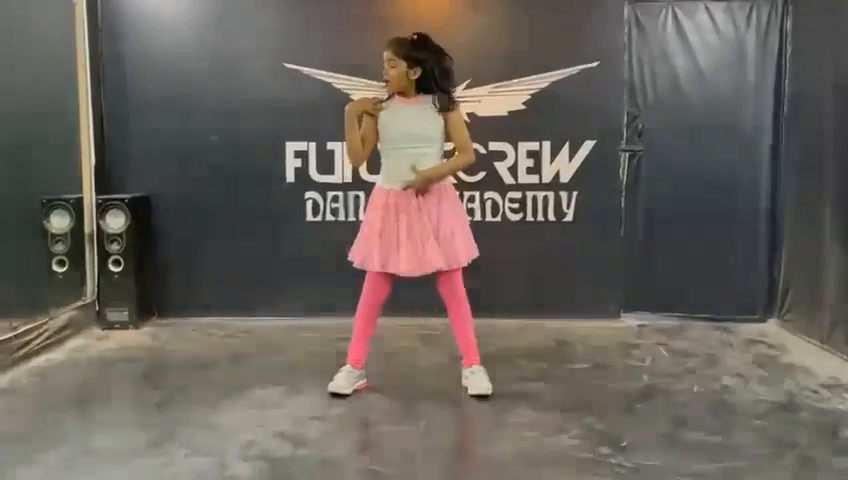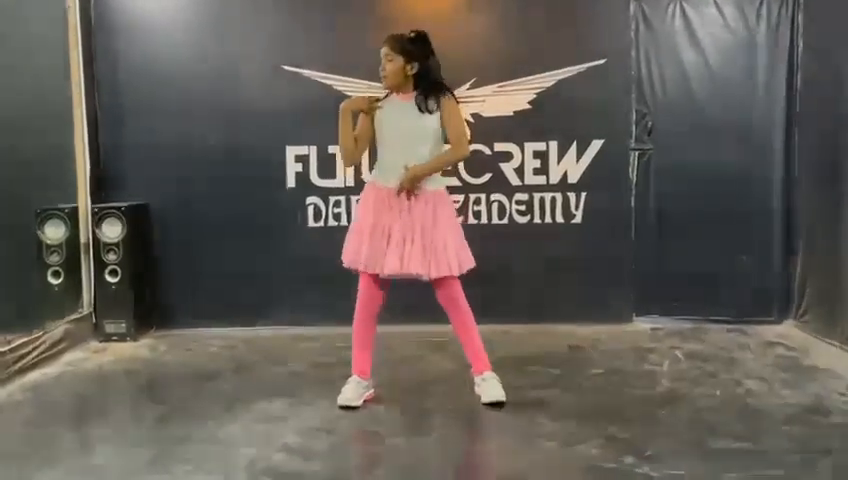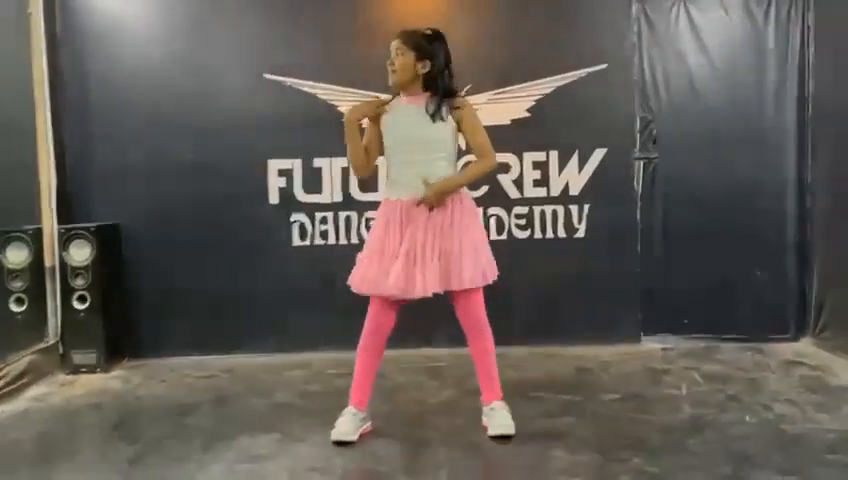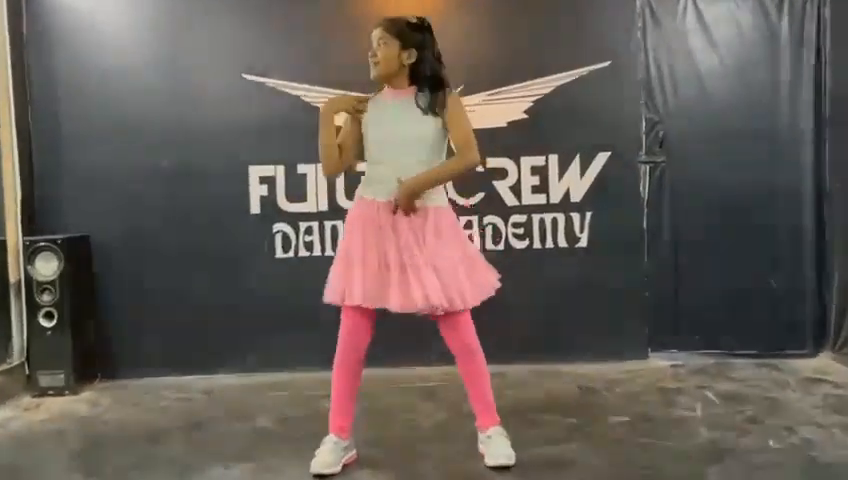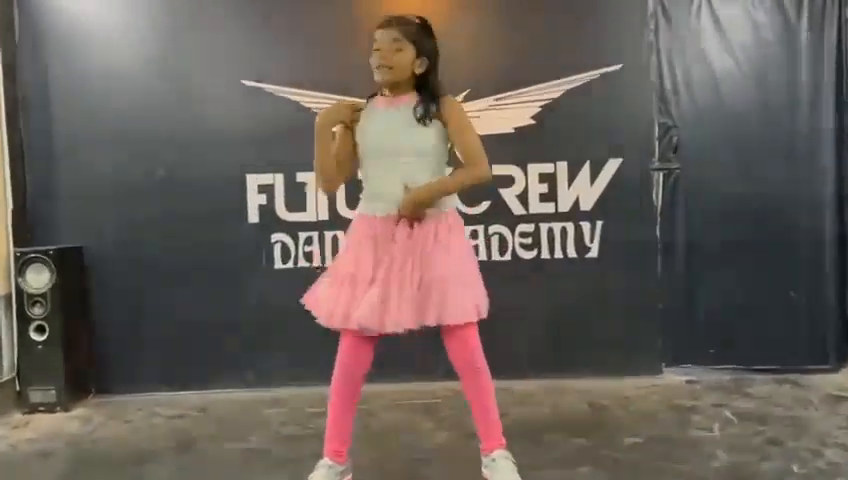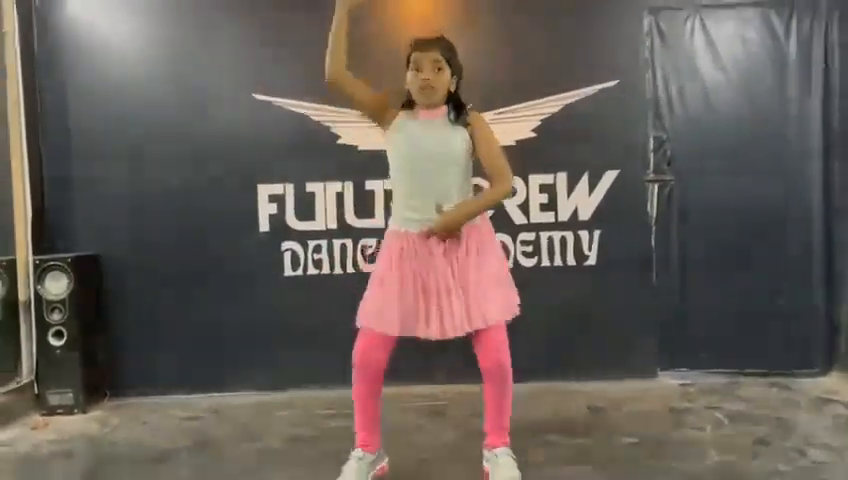
dt=0.4s
person 1, frame 1
left shoulder: (443, 105)
right shoulder: (378, 109)
left elbow: (467, 154)
right elbow: (357, 158)
left wrist: (432, 174)
right wrist: (351, 114)
left hip: (436, 202)
right hip: (390, 204)
left knee: (453, 288)
right knee: (374, 289)
left ankle: (472, 366)
right ankle: (354, 367)
person 1, frame 2
left shoulder: (440, 101)
right shoulder: (375, 108)
left elbow: (460, 149)
right elbow: (350, 158)
left wrist: (418, 172)
right wrist: (347, 112)
left hip: (428, 205)
right hip: (381, 204)
left knee: (451, 295)
right knee: (368, 295)
left ankle: (483, 372)
right ankle: (360, 377)
person 1, frame 3
left shoulder: (453, 105)
right shoulder: (382, 111)
left elbow: (488, 159)
right elbow: (362, 169)
left wrist: (446, 186)
right wrist: (352, 122)
left hip: (450, 216)
right hip: (399, 219)
left knee: (473, 314)
right knee: (379, 318)
left ankle: (493, 402)
right ankle: (357, 409)
person 1, frame 4
left shoulder: (442, 100)
right shoulder: (364, 108)
left elbow: (469, 157)
right elbow: (333, 168)
left wrist: (416, 185)
right wrist: (328, 115)
left hip: (428, 225)
right hip: (371, 224)
left knee: (460, 334)
right knee: (352, 336)
left ankle: (489, 428)
right ankle: (339, 437)
person 1, frame 5
left shoulder: (442, 108)
right shoulder: (359, 115)
left elbow: (479, 169)
right elbow: (329, 182)
left wrist: (426, 194)
right wrist: (324, 125)
left hip: (435, 235)
right hip: (374, 239)
left knee: (465, 351)
right knee: (352, 356)
person 1, frame 6
left shoulder: (468, 123)
right shoulder: (391, 116)
left elbow: (504, 184)
right elbow: (335, 75)
left wrist: (460, 215)
left hip: (464, 243)
right hip: (407, 246)
left knee: (494, 356)
right knee: (368, 354)
